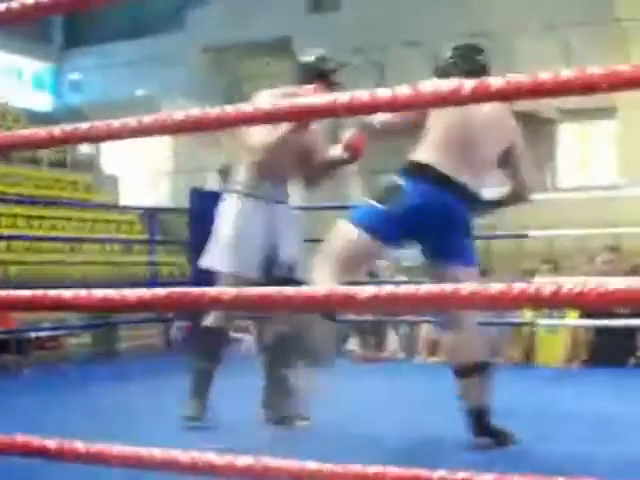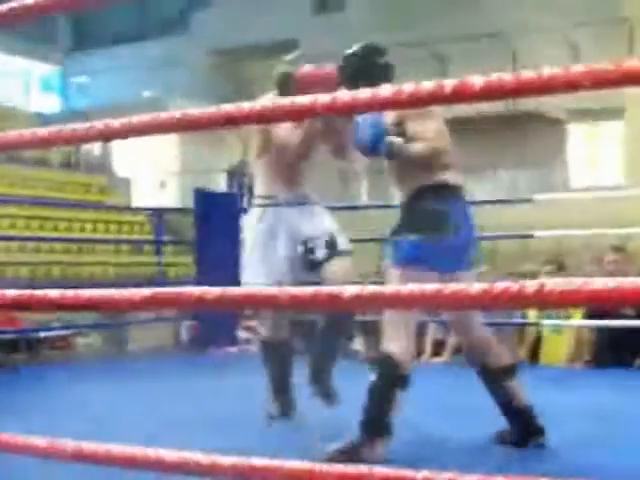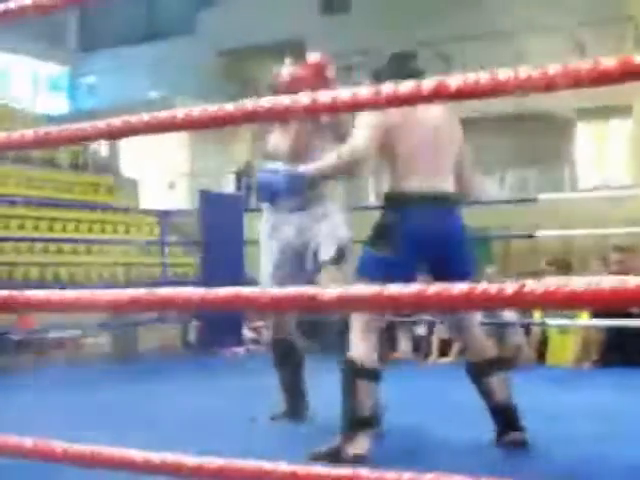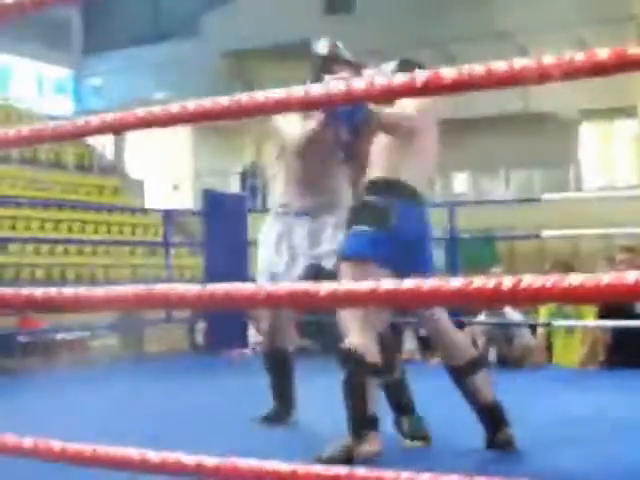
dt=0.3s
person 1, frame 1
right shoulder: (505, 121)
left elbow: (381, 123)
right elbow: (523, 188)
left wrist: (365, 110)
right wrist: (487, 202)
left hip: (413, 191)
right hip: (454, 212)
left knee: (332, 259)
right knee: (461, 319)
right ankle: (481, 425)
person 1, frame 2
right shoulder: (393, 107)
left elbow: (441, 152)
left wrist: (384, 141)
left hip: (433, 214)
right hip: (452, 214)
left knee: (398, 325)
right knee: (469, 324)
left ankle: (373, 440)
right ankle: (525, 424)
person 1, frame 3
left shoulder: (382, 109)
right shoulder: (449, 116)
left elbow: (349, 158)
right elbow: (467, 186)
left wrist: (296, 176)
left hip: (403, 221)
right hip: (448, 220)
left knee: (363, 327)
right knee: (468, 325)
left ankle: (355, 437)
right ankle: (510, 425)
person 1, frame 4
left shoulder: (414, 102)
left elbow: (386, 111)
left hip: (385, 212)
right hip: (408, 216)
left knee: (355, 320)
right knee: (439, 325)
left ankle: (364, 438)
right ankle: (498, 426)
person 2, frame 1
left shoulder: (314, 122)
right shoulder: (268, 101)
left elbow: (313, 177)
right elbow: (259, 152)
left wrist: (341, 156)
right wrist: (296, 125)
left hip: (281, 211)
right hip: (246, 203)
left ankle: (277, 402)
right ankle: (198, 394)
person 2, frame 2
left shoulder: (322, 110)
left elbow: (347, 152)
right elbow: (297, 148)
right wrist: (317, 113)
left hip: (309, 211)
right hip: (270, 215)
left knee: (344, 282)
right knee: (274, 311)
left ankle: (321, 370)
right ankle: (282, 398)
person 2, frame 3
left shoulder: (326, 116)
right shoulder: (271, 120)
left elbow: (347, 138)
right elbow: (288, 153)
left wrist: (325, 93)
right wrist: (302, 114)
left hip: (320, 211)
right hip: (280, 219)
right knee: (281, 315)
right ankle: (294, 401)
person 2, frame 4
left shoulder: (349, 115)
right shoulder: (285, 110)
left elbow: (359, 172)
right elbow: (296, 141)
right wrist: (328, 110)
left hip: (331, 220)
right hip: (285, 223)
right knee: (272, 317)
left ankle: (405, 411)
right ankle: (282, 401)
